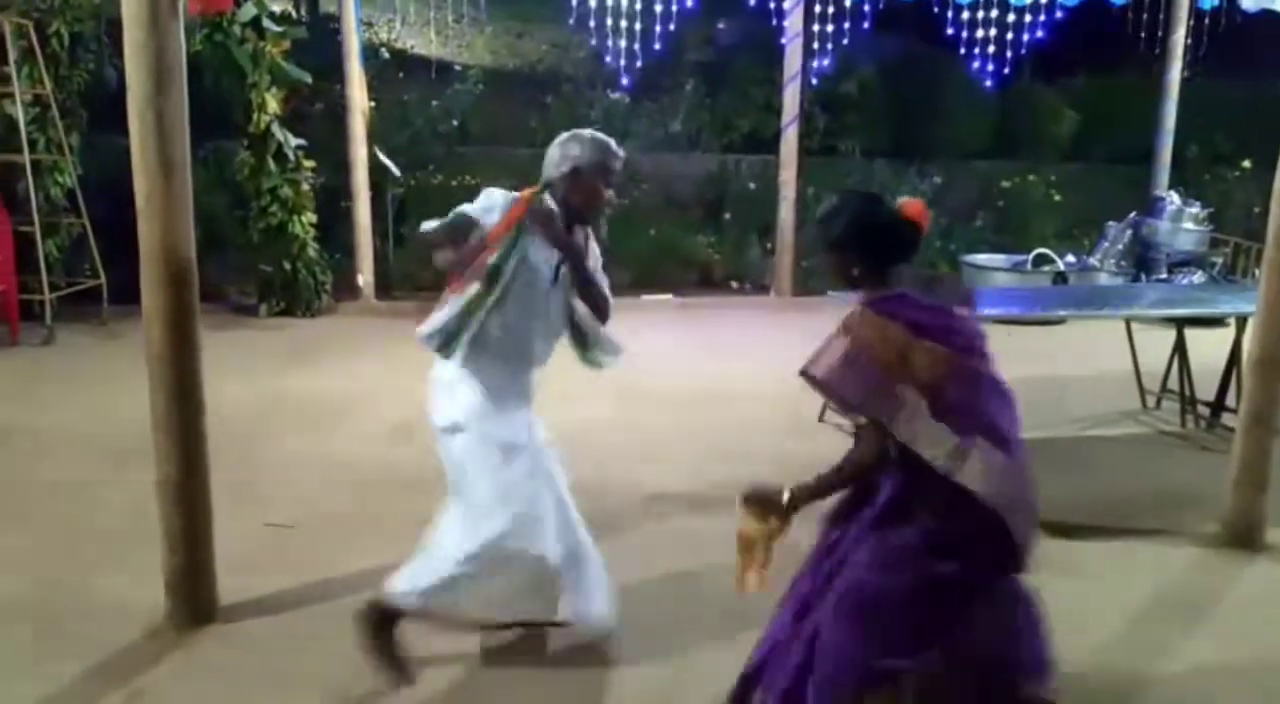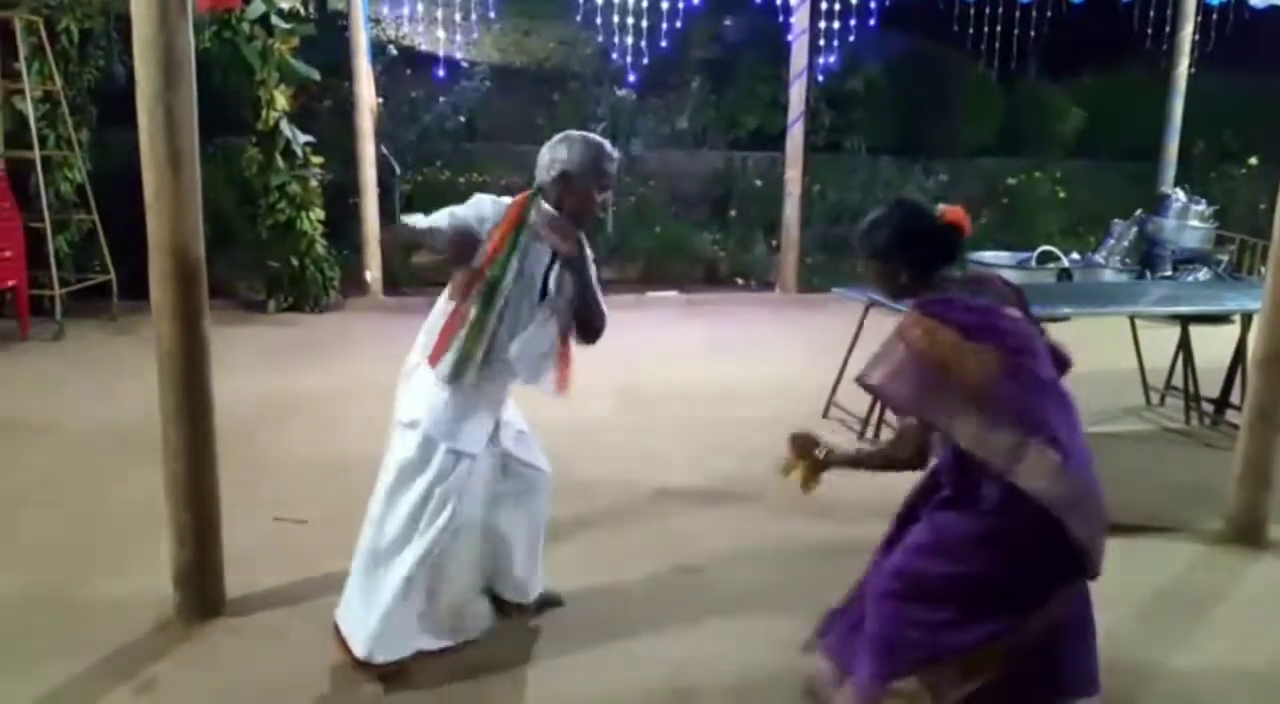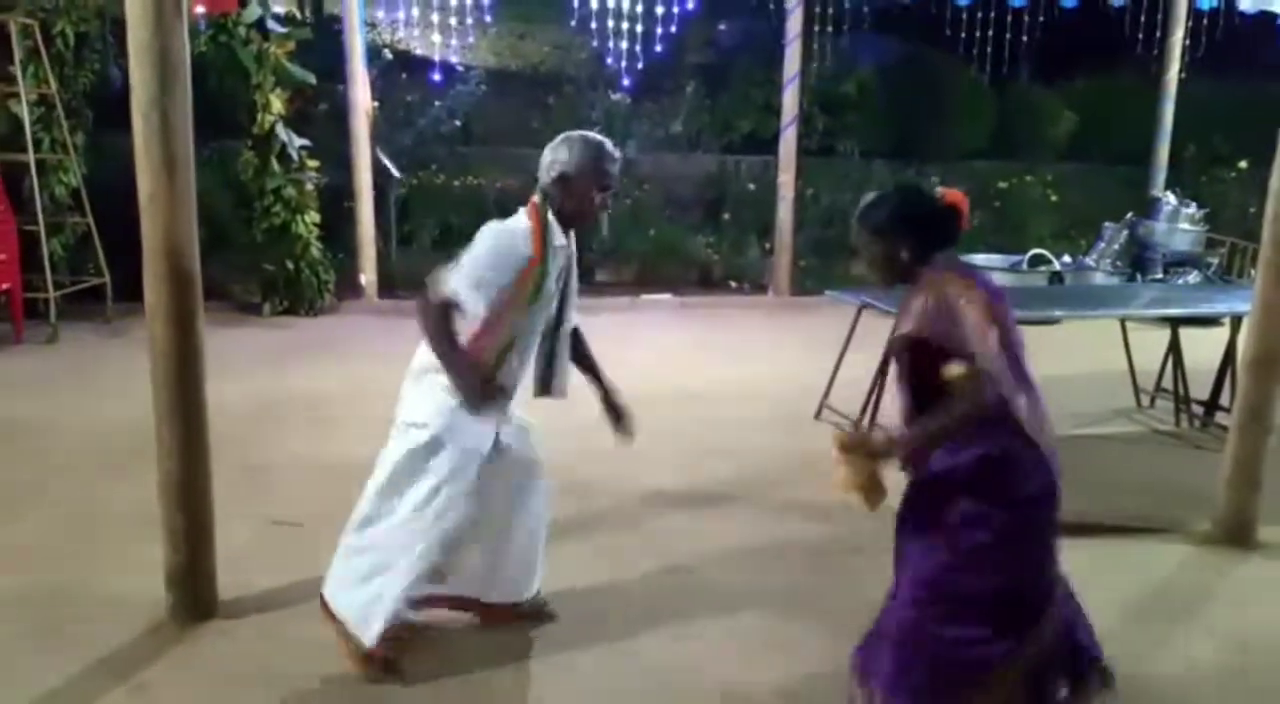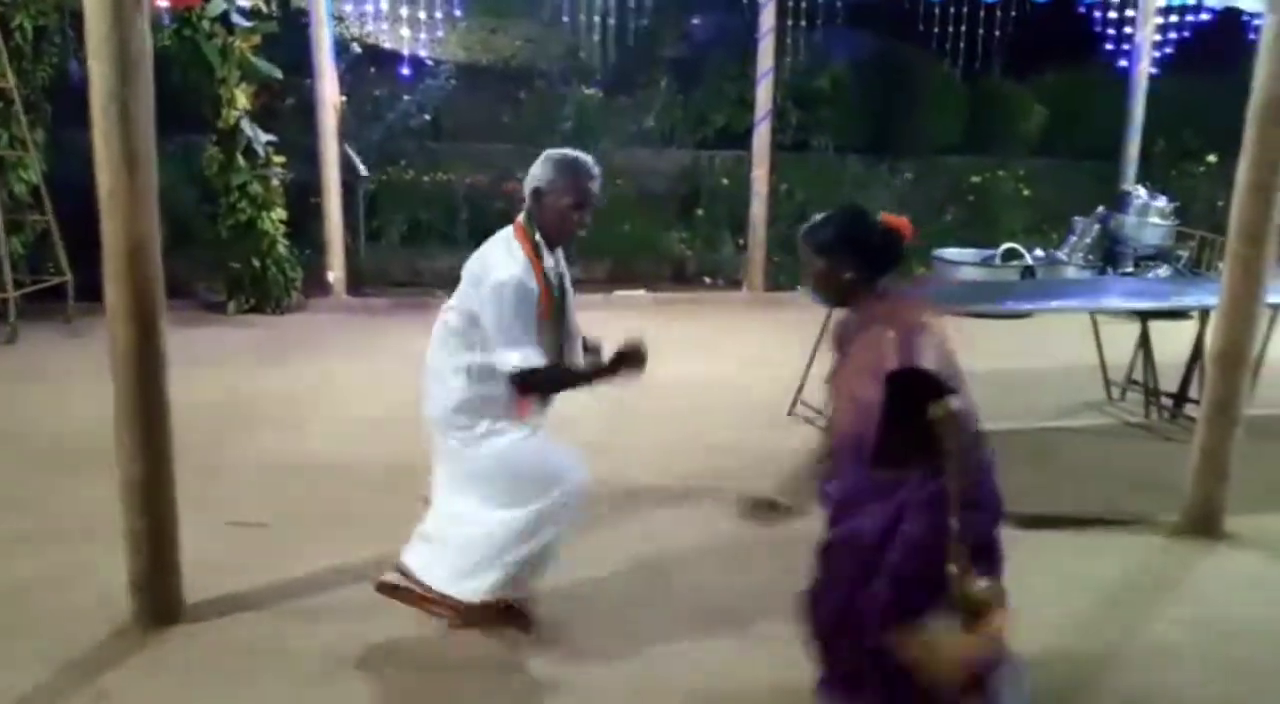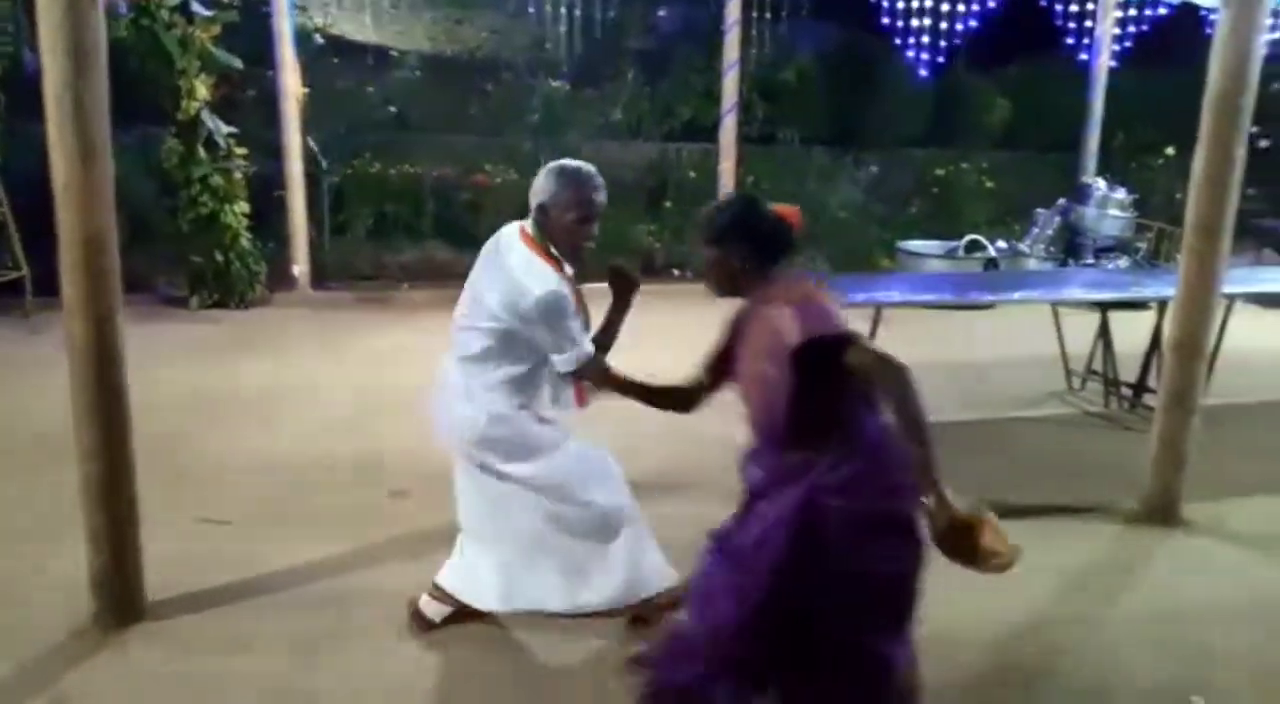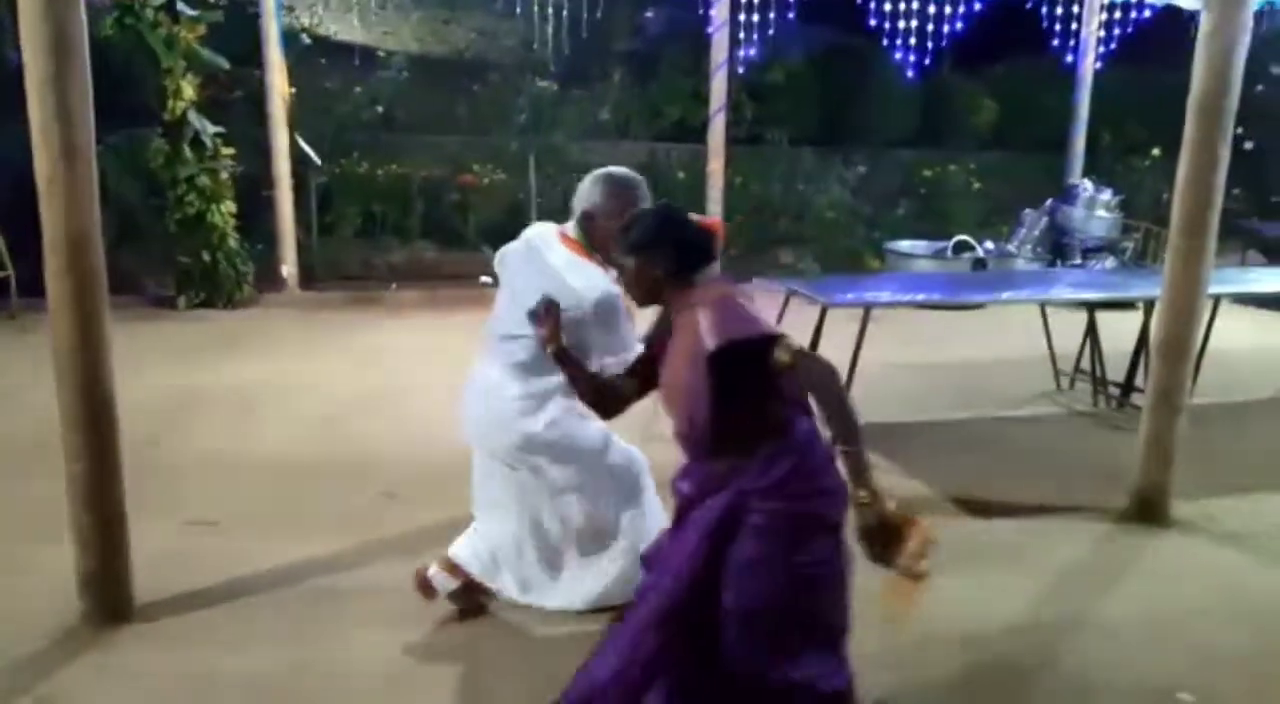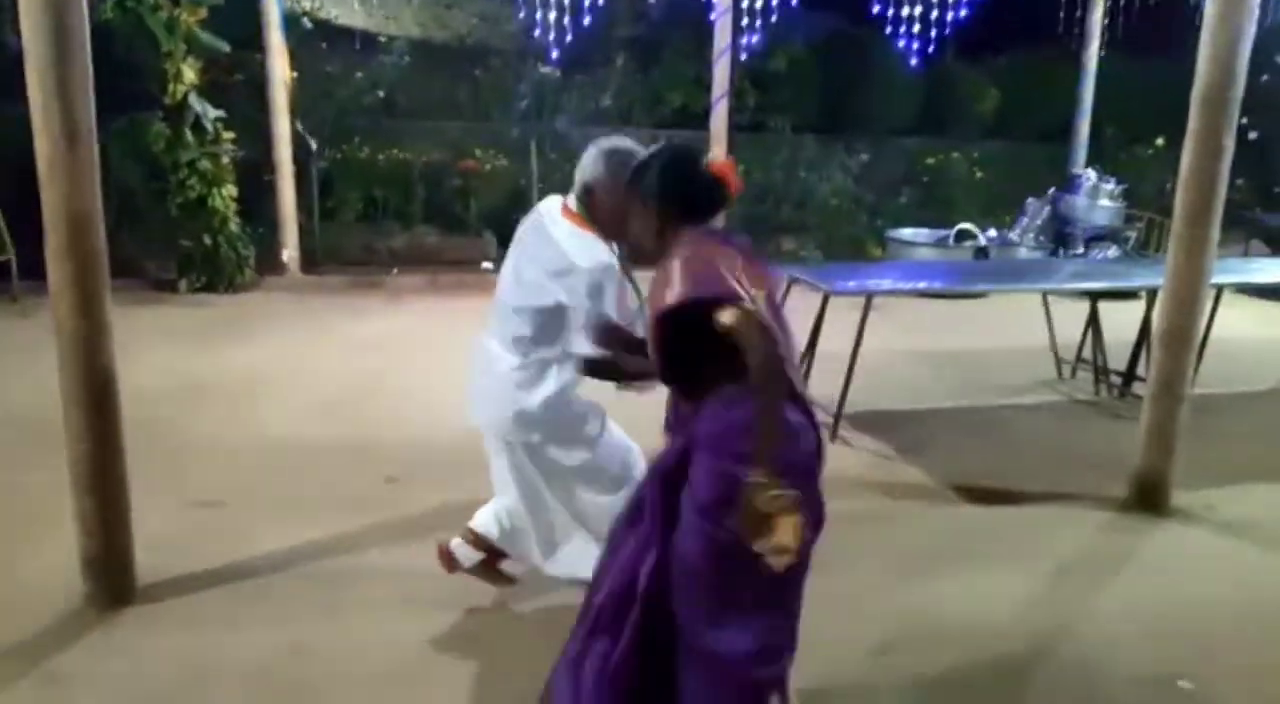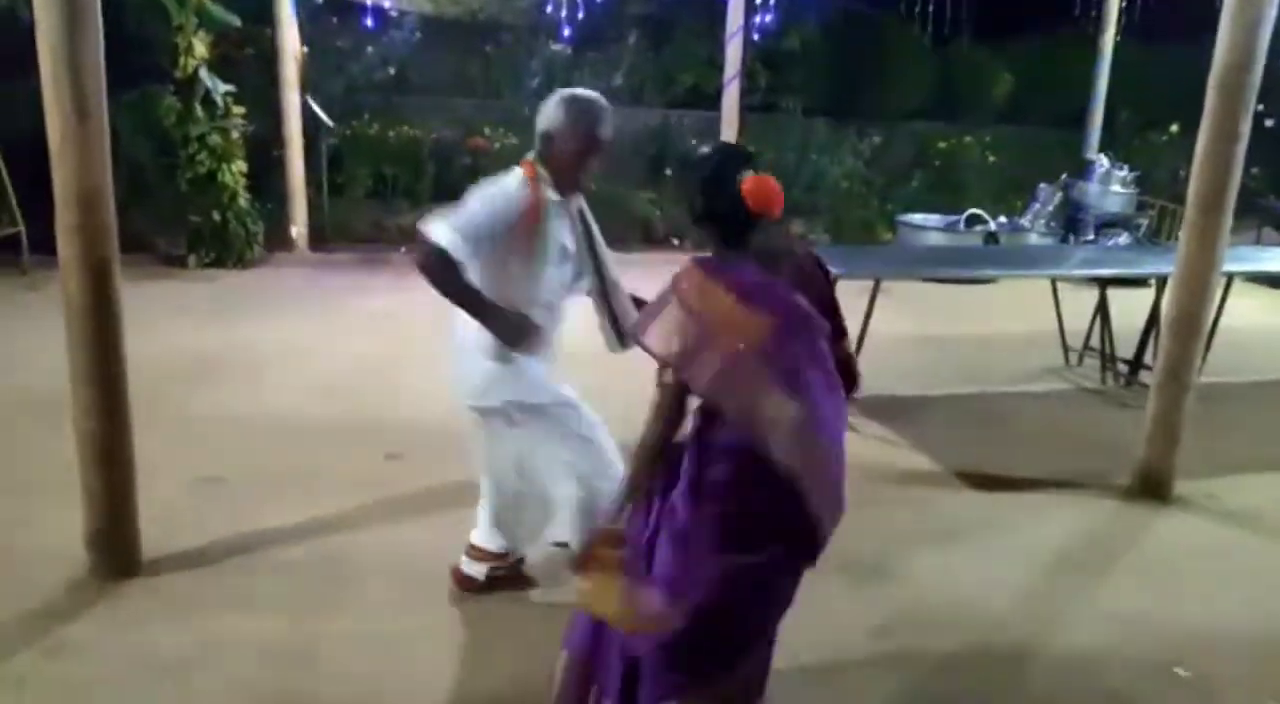
dt=0.2s
person 1, frame 1
left shoulder: (866, 332)
right shoulder: (943, 296)
left elbow: (873, 453)
left wrist: (789, 500)
left hip: (941, 495)
right hip: (994, 477)
left knee: (864, 614)
person 1, frame 2
left shoulder: (918, 337)
right shoulder: (994, 292)
left elbow: (911, 450)
right elbow: (1057, 360)
left wrist: (828, 456)
left hip: (999, 494)
right hip: (1050, 482)
left knee: (912, 596)
right knee: (1028, 595)
person 1, frame 3
left shoulder: (939, 297)
right shoulder: (955, 286)
left elbow: (975, 399)
left wrist: (889, 444)
left hip: (985, 481)
right hip: (984, 471)
left knee: (938, 614)
right knee: (1017, 599)
person 1, frame 4
left shoulder: (903, 331)
right shoulder: (856, 329)
left elbow: (958, 435)
right elbow: (852, 428)
left wrist: (960, 555)
left hip: (929, 507)
right hip: (875, 502)
left knee: (926, 647)
right knee: (847, 611)
person 1, frame 5
left shoulder: (794, 307)
right shoulder: (748, 322)
left elbow: (888, 378)
right elbow: (691, 395)
left wrist: (932, 493)
right wrist: (618, 383)
left hip: (848, 490)
right hip: (795, 489)
left knee: (854, 637)
right knee: (742, 601)
person 1, frame 6
left shoulder: (717, 312)
right shoulder: (674, 328)
left elbow: (818, 376)
right elbow: (608, 401)
left wrist: (865, 490)
right wrist: (557, 349)
left hip: (776, 497)
right hip: (731, 497)
left knee: (773, 647)
right knee: (674, 620)
person 1, frame 7
left shoulder: (692, 260)
right shoulder: (720, 256)
left elbow: (760, 344)
left wrist: (767, 478)
right wrist: (623, 340)
left hip: (739, 453)
right hip: (738, 449)
left knee: (725, 625)
person 1, frame 8
left shoulder: (693, 291)
right shoulder: (805, 269)
left elbow: (667, 413)
right elbow: (845, 376)
left wrist: (619, 524)
left hip: (738, 478)
right hip: (800, 480)
left knee: (690, 628)
person 2, frame 1
left shoulder: (583, 243)
right shoulder: (503, 211)
left elbow: (599, 319)
right elbow: (430, 242)
left wrist: (570, 251)
right wrist: (454, 237)
left hip: (514, 394)
right hip: (472, 387)
left knee: (540, 495)
right knee: (501, 515)
left ankle: (516, 600)
right ankle: (392, 607)
person 2, frame 2
left shoulder: (574, 247)
right shoulder: (497, 218)
left elbow: (589, 331)
right elbow: (407, 234)
left wrist: (578, 268)
right wrist: (443, 242)
left hip: (489, 397)
right hip: (441, 391)
left knee: (523, 479)
right knee: (416, 516)
left ankle: (508, 588)
right ankle: (368, 632)
person 2, frame 3
left shoulder: (563, 243)
right shoulder: (512, 243)
left elbow: (564, 326)
right elbow: (434, 300)
left wrist: (604, 388)
right wrist: (465, 377)
left hip: (489, 393)
right hip: (450, 394)
left knee: (520, 486)
right knee: (422, 508)
left ankle: (500, 595)
right ankle: (358, 612)
person 2, frame 4
left shoulder: (545, 250)
right shoulder: (514, 276)
right elbow: (526, 380)
left wrist: (574, 346)
right wrist: (610, 369)
left hip: (480, 397)
right hip: (472, 405)
left knee: (484, 499)
right knee: (556, 482)
left ankle: (440, 581)
right ankle: (465, 587)
person 2, frame 5
left shoulder: (510, 238)
right shoulder: (545, 291)
right elbow: (580, 366)
right wrist: (620, 306)
left hip: (473, 405)
right hip: (495, 415)
left knee: (501, 512)
right knee: (593, 482)
left ankle: (444, 601)
right ankle: (639, 593)
person 2, frame 6
left shoulder: (537, 238)
right shoulder: (597, 293)
left elbow: (501, 264)
right elbow: (625, 371)
left hip: (492, 402)
right hip: (532, 421)
left knee: (517, 507)
right knee: (624, 476)
left ankle: (454, 572)
right ankle: (634, 591)
person 2, frame 7
left shoulder: (545, 216)
right shoulder: (592, 261)
right elbow: (596, 361)
left wrist: (622, 299)
left hip: (505, 385)
right hip: (533, 398)
left knee: (535, 482)
right knee: (620, 473)
left ankle: (473, 547)
person 2, frame 8
left shoulder: (570, 209)
right shoulder: (510, 199)
left elbow: (595, 281)
right elbow: (432, 254)
left wrist: (645, 308)
right wrist: (490, 313)
left hip: (519, 360)
right hip: (503, 362)
left knee: (517, 463)
right knee: (590, 457)
left ankle: (484, 563)
